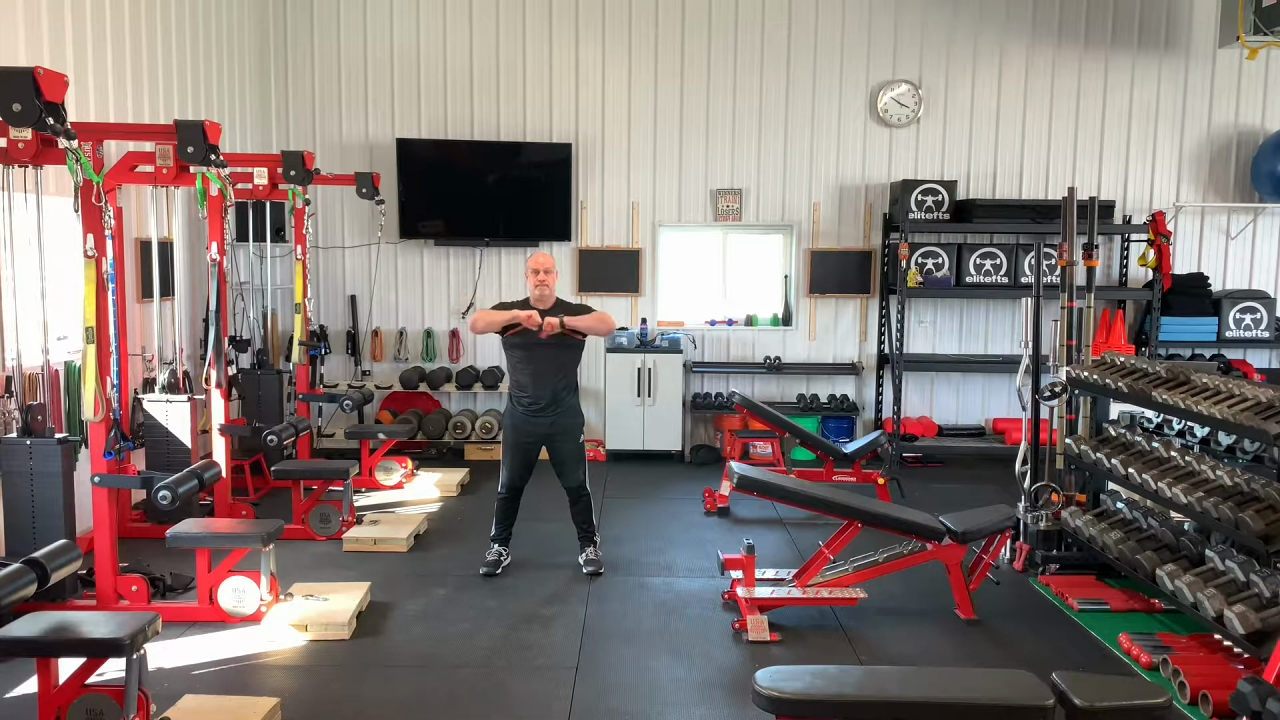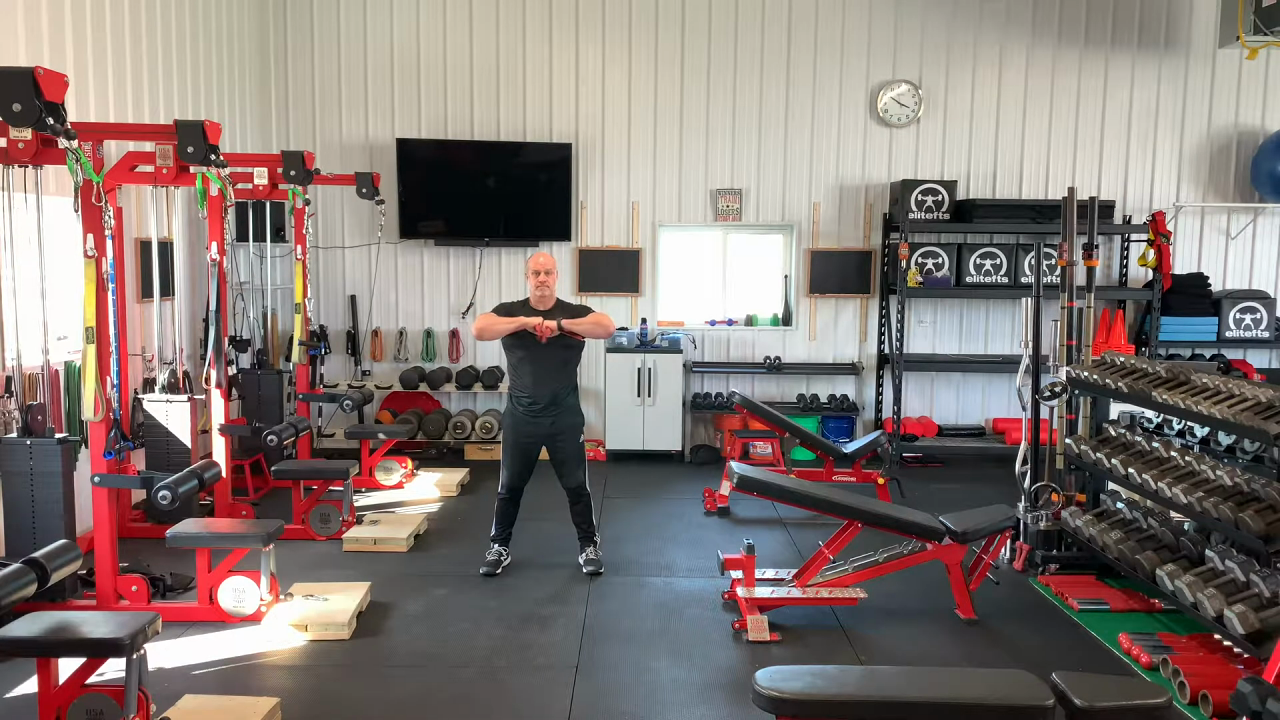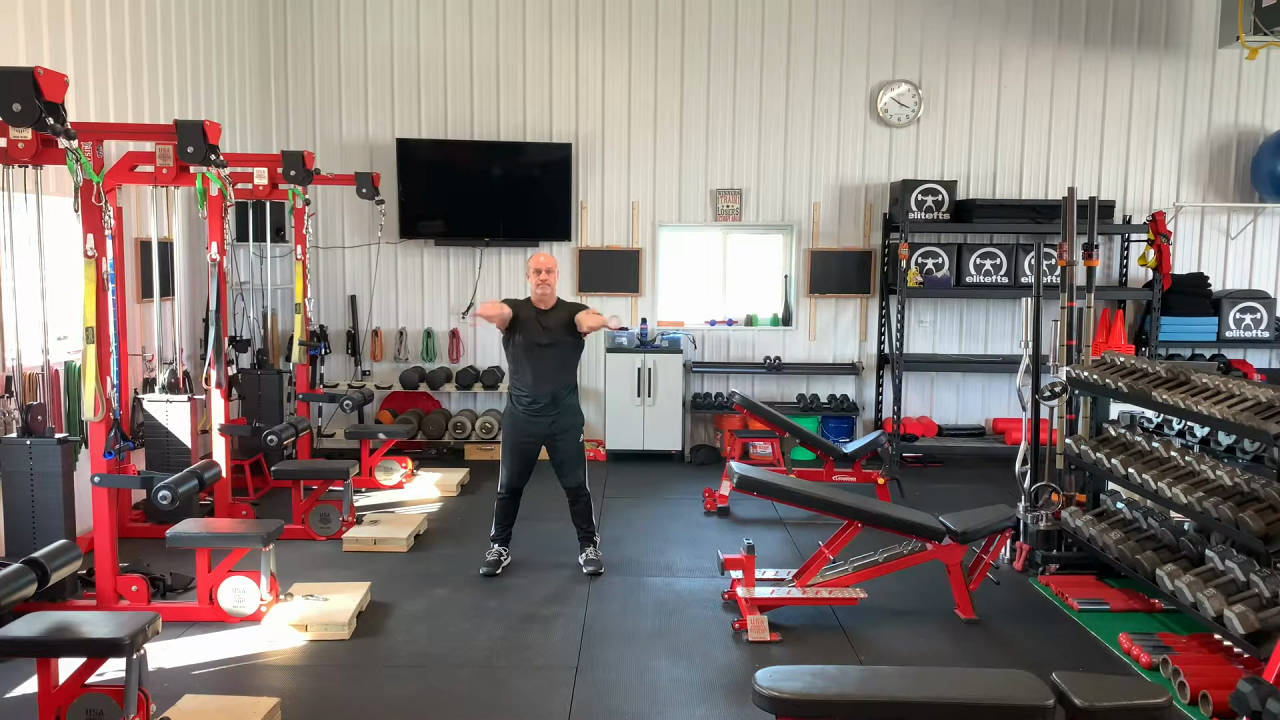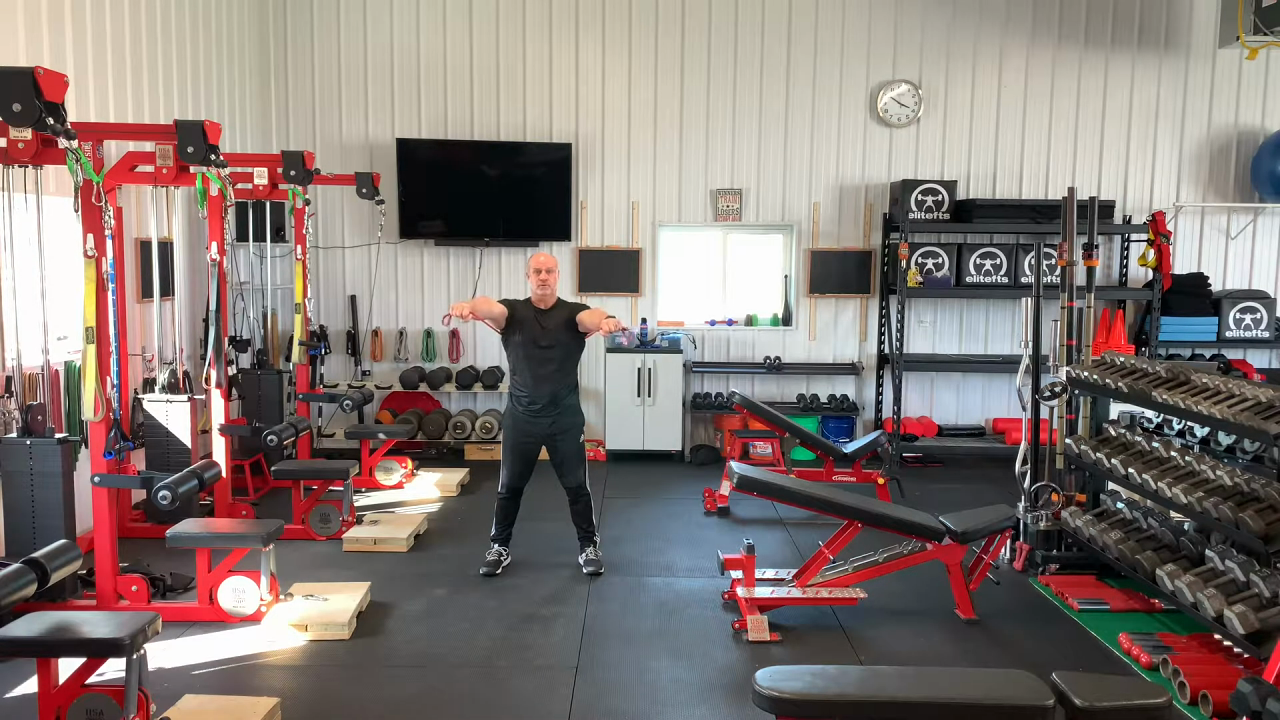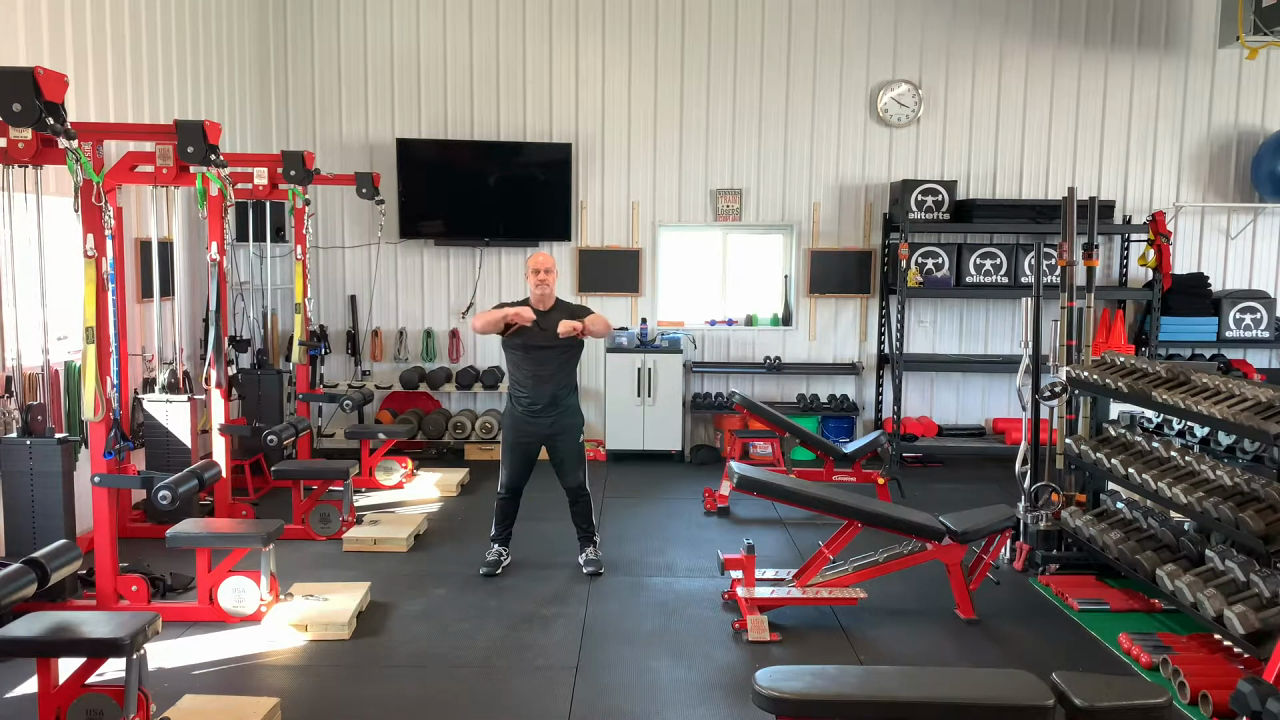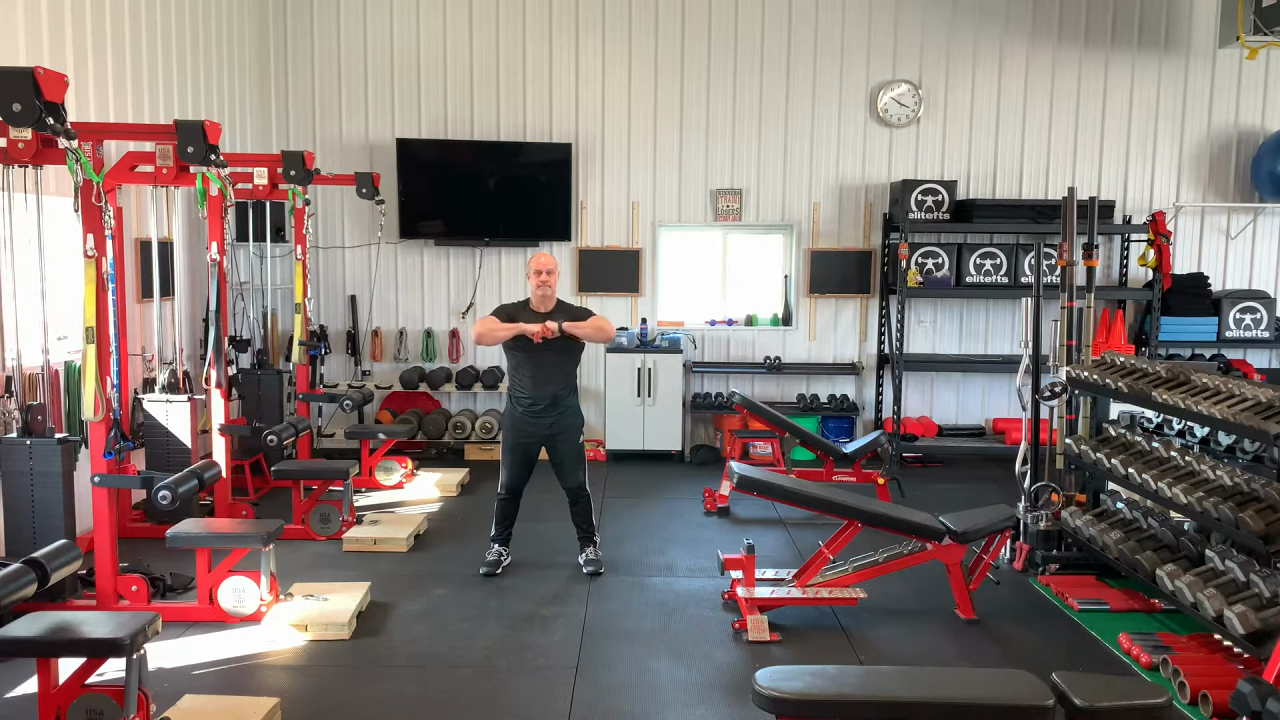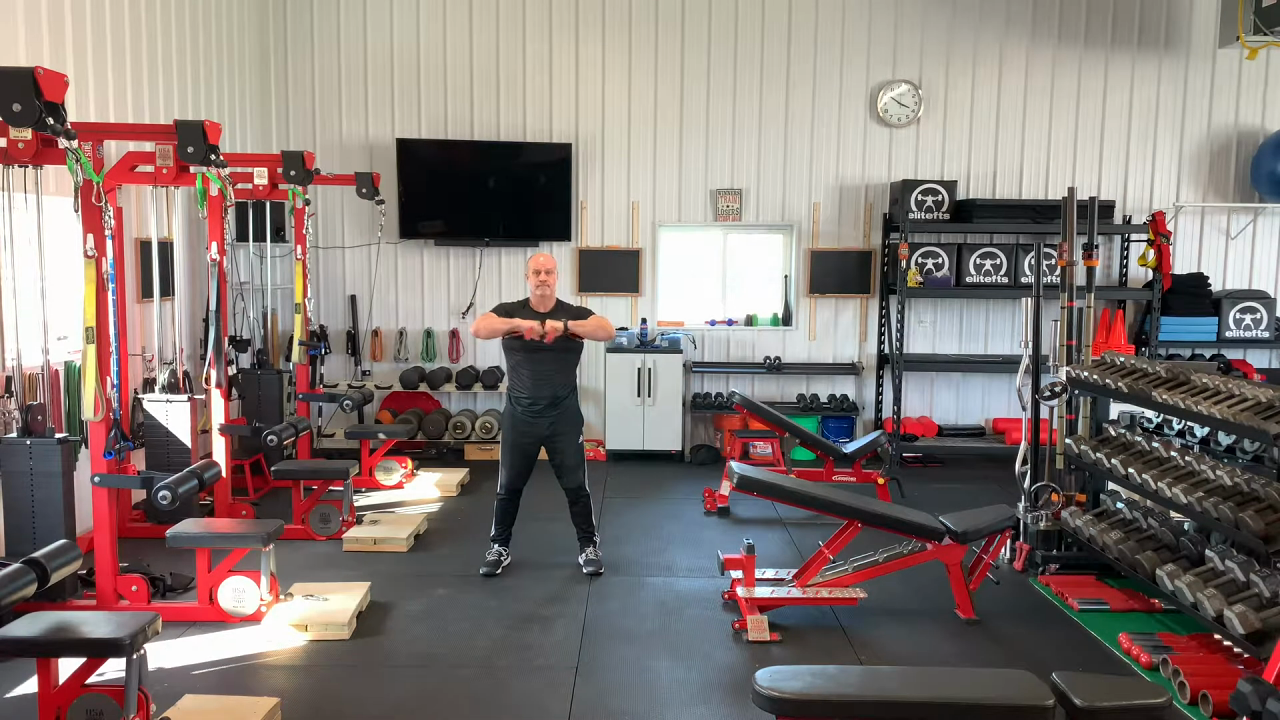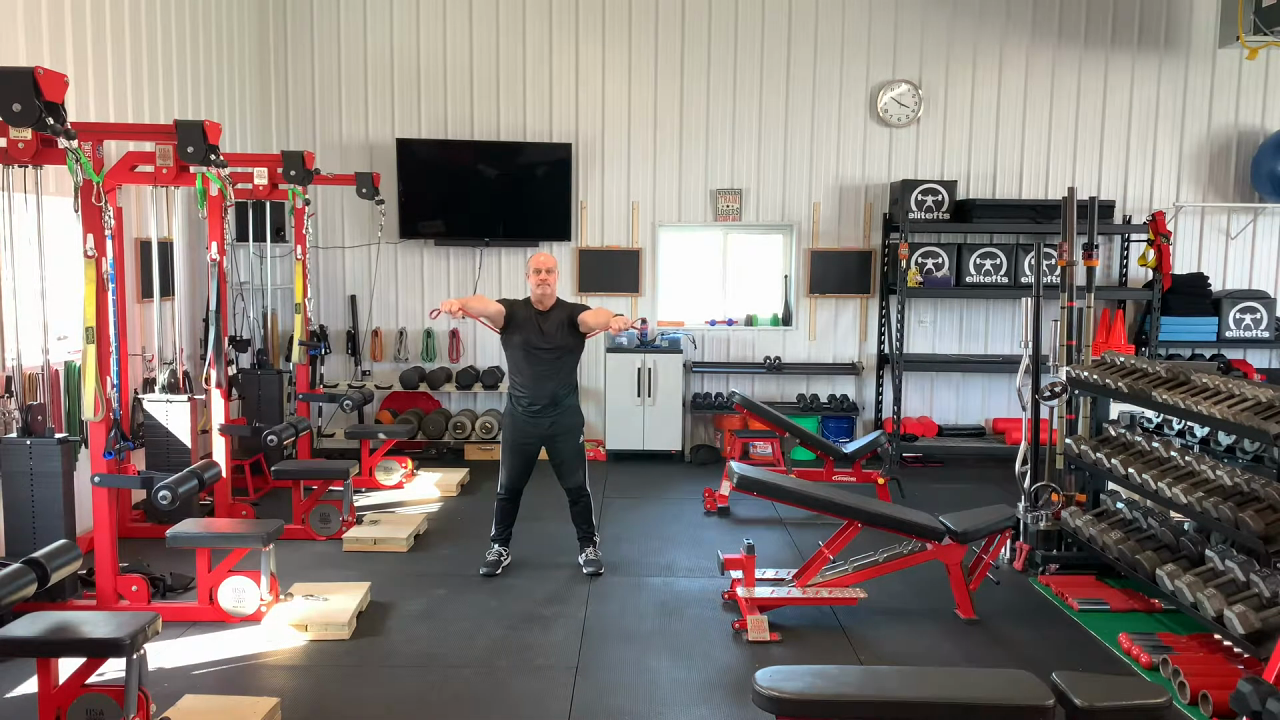
dt=0.4s
person 1, frame 1
left shoulder: (573, 312)
right shoulder: (510, 311)
left elbow: (608, 324)
right elbow: (475, 323)
left wrist: (562, 322)
right wrist: (516, 314)
left hip: (565, 417)
right hip: (521, 417)
left knee: (577, 486)
right knee: (509, 486)
left ankle: (589, 547)
right ankle: (499, 547)
person 1, frame 2
left shoulder: (574, 313)
right shoulder: (510, 312)
left elbow: (607, 327)
right elbow: (478, 330)
left wrist: (560, 325)
right wrist: (524, 322)
left hip: (565, 418)
right hip: (521, 418)
left knee: (577, 487)
right knee: (509, 487)
left ankle: (589, 547)
right ankle: (499, 547)
person 1, frame 3
left shoulder: (573, 310)
right shoulder: (513, 308)
left elbow: (590, 317)
right elbow: (493, 310)
left wrist: (595, 320)
right wrist: (489, 311)
left hip: (565, 417)
right hip: (520, 417)
left knee: (576, 486)
right knee: (509, 486)
left ankle: (589, 547)
right ankle: (499, 547)
person 1, frame 4
left shoulder: (573, 312)
right shoulder: (514, 311)
left elbow: (591, 318)
right elbow: (490, 307)
left wrist: (606, 320)
right wrist: (470, 306)
left hip: (565, 418)
right hip: (521, 417)
left knee: (577, 486)
right knee: (510, 487)
left ankle: (588, 547)
right ankle: (499, 547)
person 1, frame 5
left shoulder: (573, 311)
right shoulder: (511, 312)
left elbow: (603, 327)
right elbow: (479, 325)
left wrist: (580, 324)
right wrist: (507, 313)
left hip: (565, 417)
right hip: (520, 417)
left knee: (577, 486)
right knee: (509, 487)
left ankle: (589, 547)
right ankle: (499, 548)
person 1, frame 6
left shoulder: (575, 315)
right shoulder: (510, 313)
left elbow: (607, 332)
right elbow: (478, 334)
left wrist: (561, 327)
right wrist: (523, 327)
left hip: (564, 418)
right hip: (520, 418)
left knee: (576, 487)
right knee: (509, 487)
left ankle: (589, 547)
right ankle: (499, 548)
person 1, frame 7
left shoulder: (575, 314)
right shoulder: (510, 311)
left elbow: (607, 331)
right elbow: (478, 328)
left wrist: (565, 326)
right wrist: (520, 323)
left hip: (564, 417)
right hip: (519, 417)
left knee: (576, 487)
right knee: (509, 487)
left ankle: (589, 547)
right ankle: (499, 547)
person 1, frame 8
left shoulder: (572, 313)
right shoulder: (512, 312)
left elbow: (595, 318)
right elbow: (485, 306)
left wrist: (613, 319)
right wrist: (460, 304)
left hip: (564, 418)
right hip: (520, 418)
left knee: (576, 487)
right knee: (509, 488)
left ankle: (588, 547)
right ankle: (499, 547)
